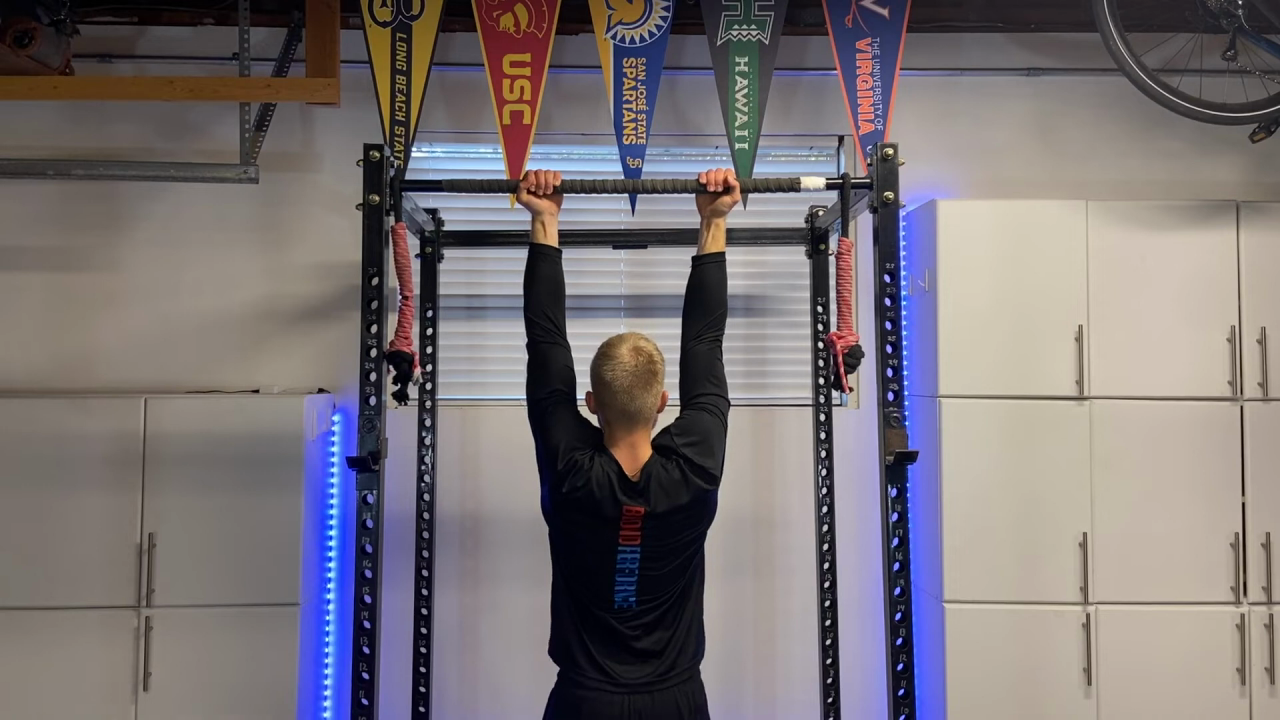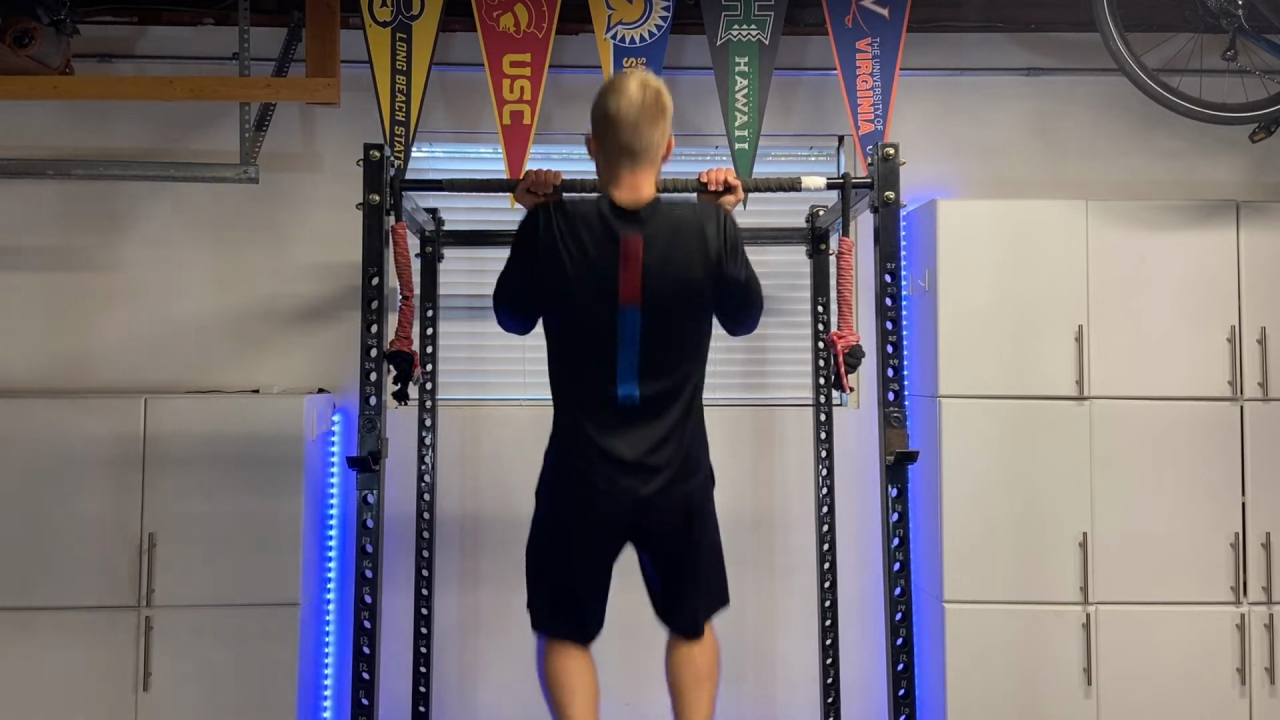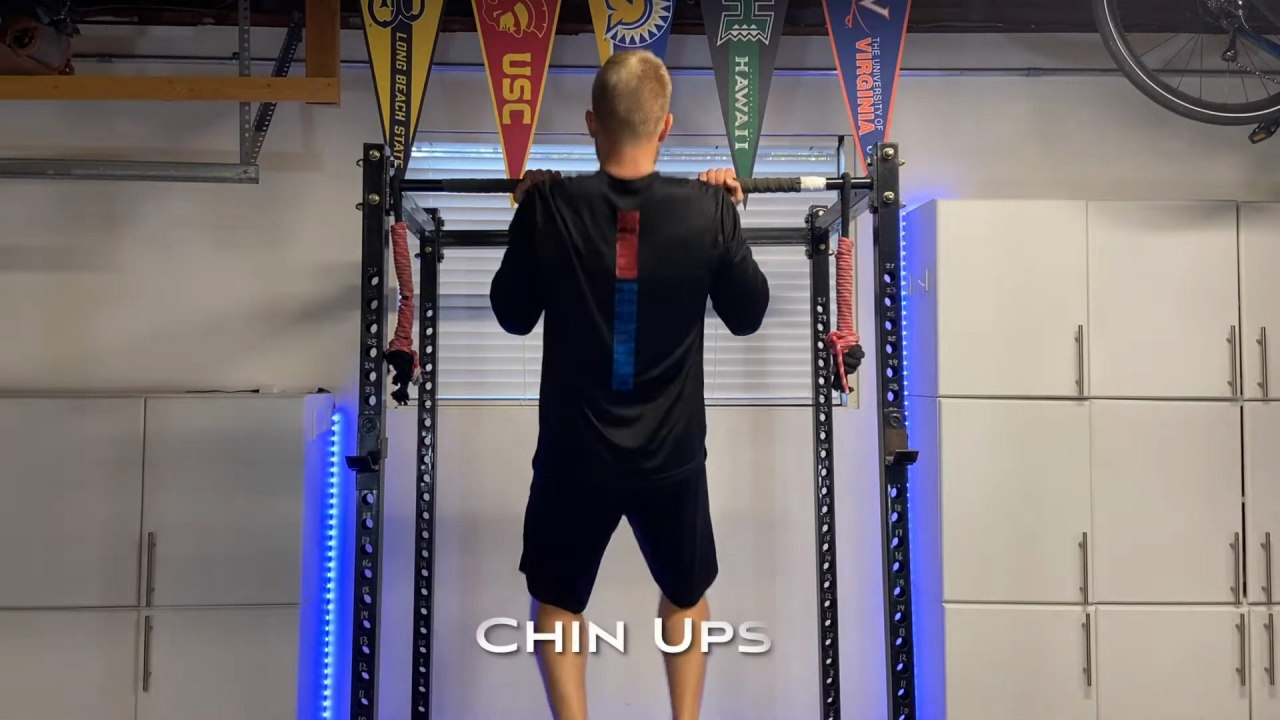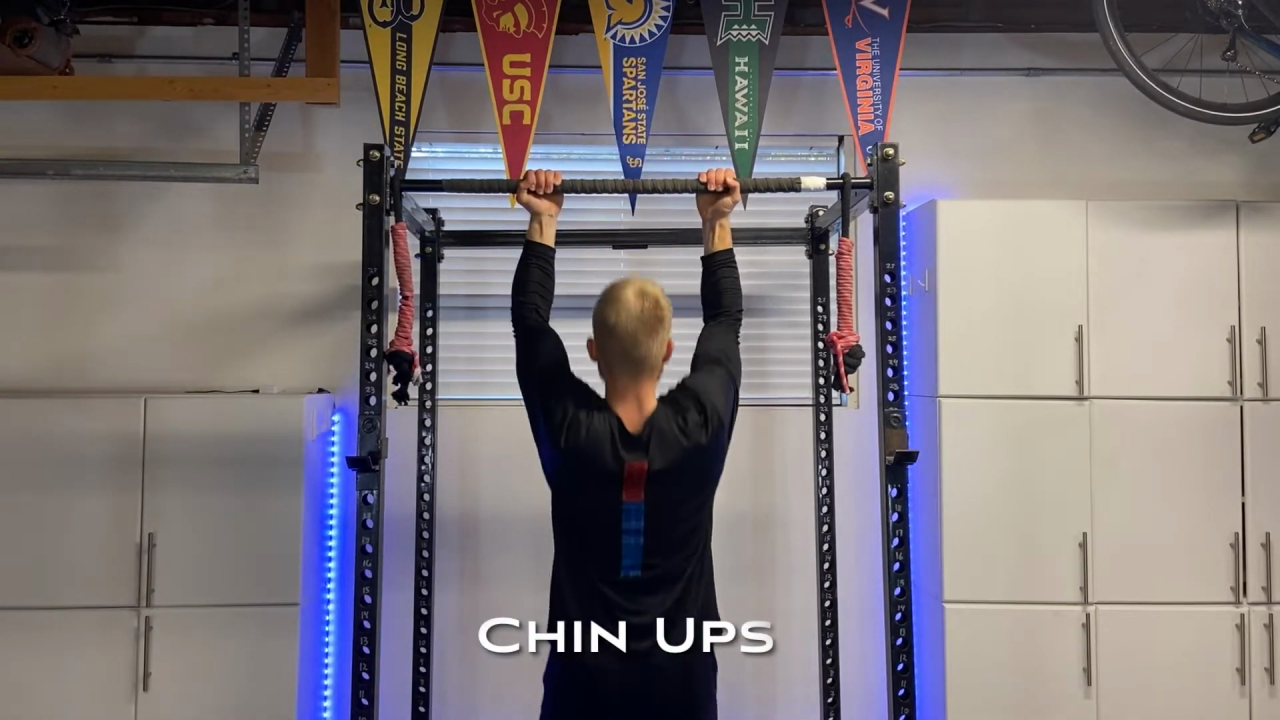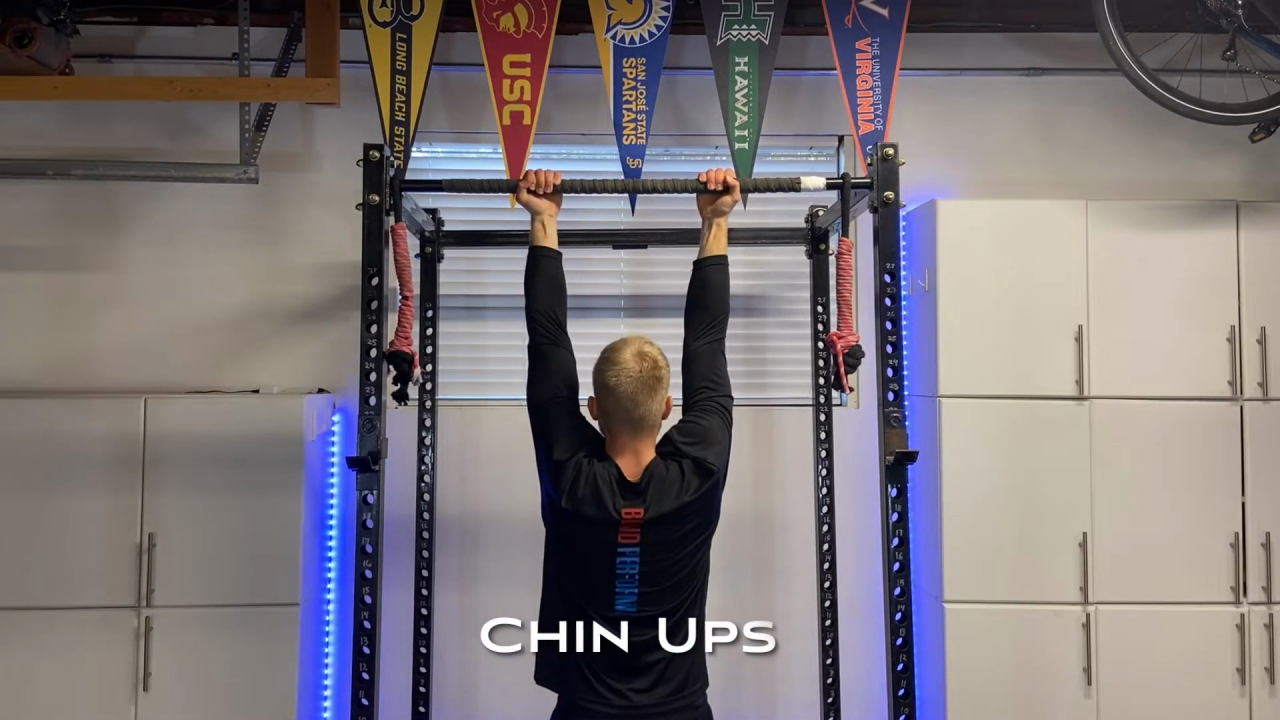
dt=0.7s
person 1, frame 1
left shoulder: (569, 473)
right shoulder: (694, 474)
left elbow: (546, 340)
right elbow: (704, 340)
left wrist: (544, 223)
right wrist: (713, 223)
person 1, frame 2
left shoulder: (553, 230)
right shoulder: (709, 228)
left elbow: (514, 314)
right elbow: (743, 316)
left hip: (581, 480)
right hip: (677, 478)
left knee: (564, 632)
right knee: (691, 624)
person 1, frame 3
left shoulder: (550, 208)
right shoulder: (706, 209)
left elbow: (513, 313)
right elbow: (747, 313)
left hip: (576, 456)
right hip: (671, 455)
left knee: (556, 601)
right knee: (685, 595)
person 1, frame 4
left shoulder: (569, 436)
right shoulder: (700, 429)
left elbow: (530, 324)
right elbow: (725, 322)
left wrist: (543, 222)
right wrist: (717, 222)
left hip: (586, 670)
right hip: (679, 669)
person 1, frame 5
left shoulder: (568, 477)
right shoulder: (699, 475)
left elbow: (547, 337)
right elbow: (706, 337)
left wrist: (543, 222)
right wrist: (715, 223)
